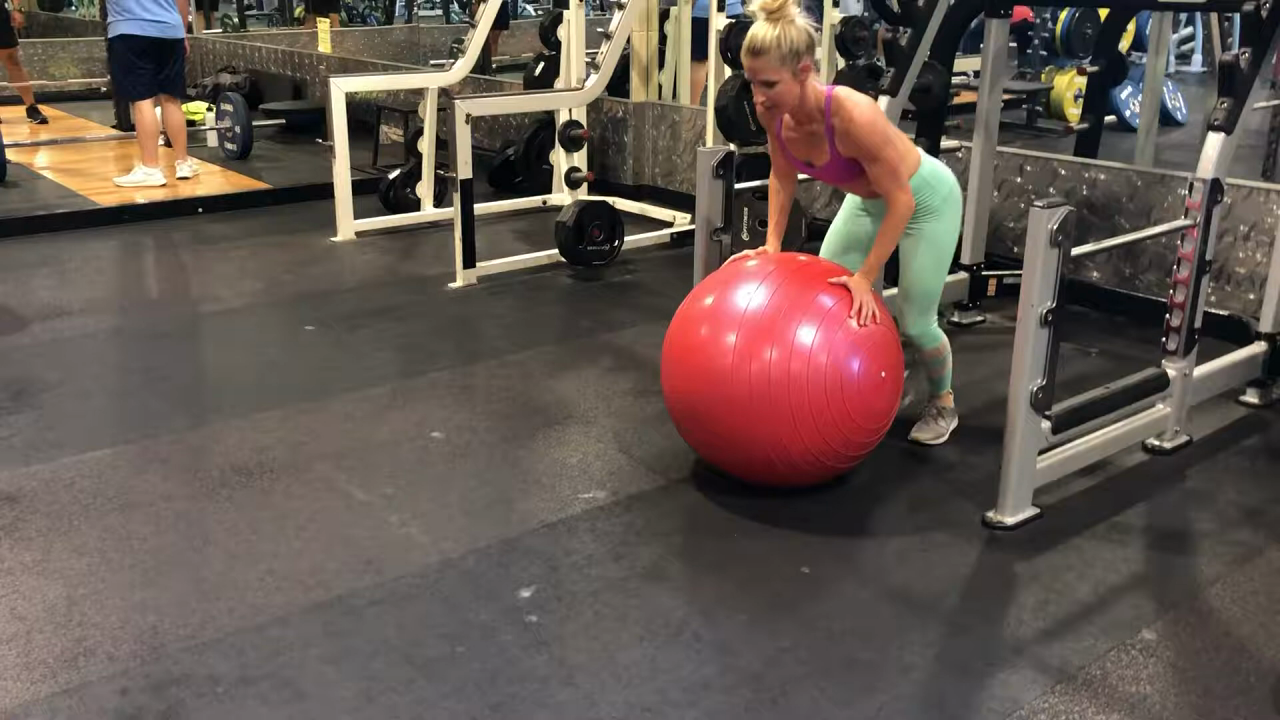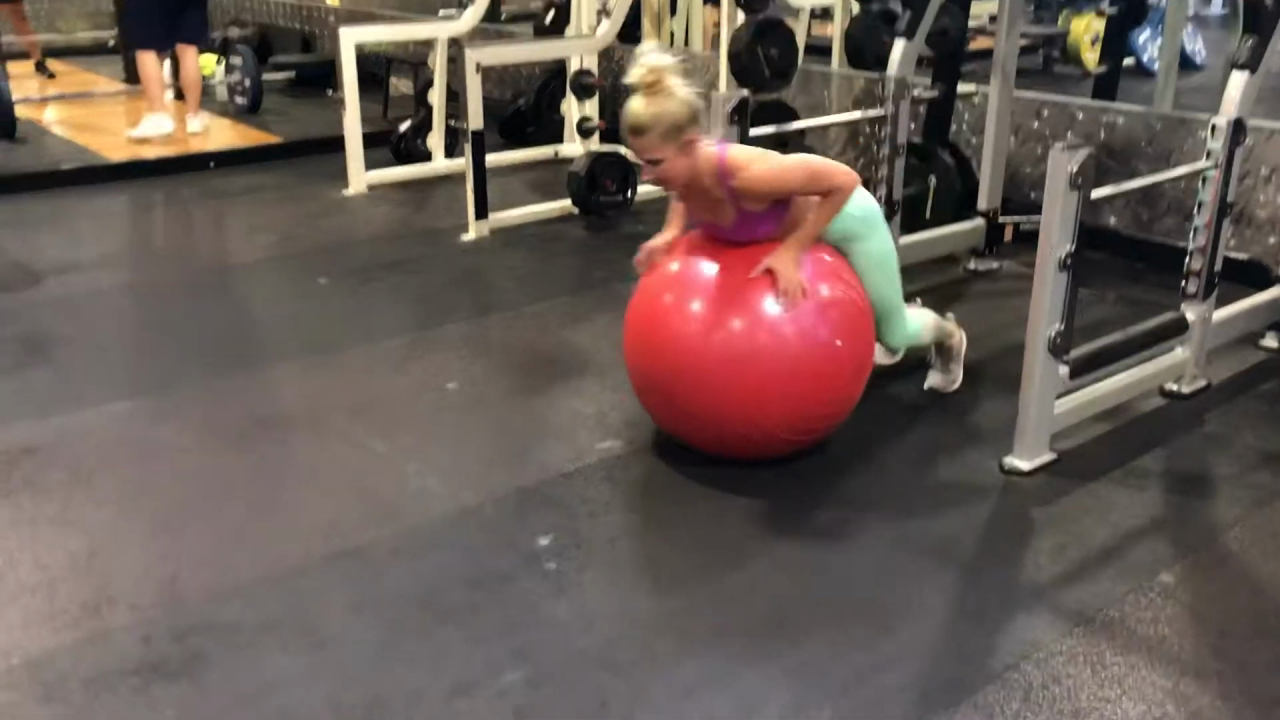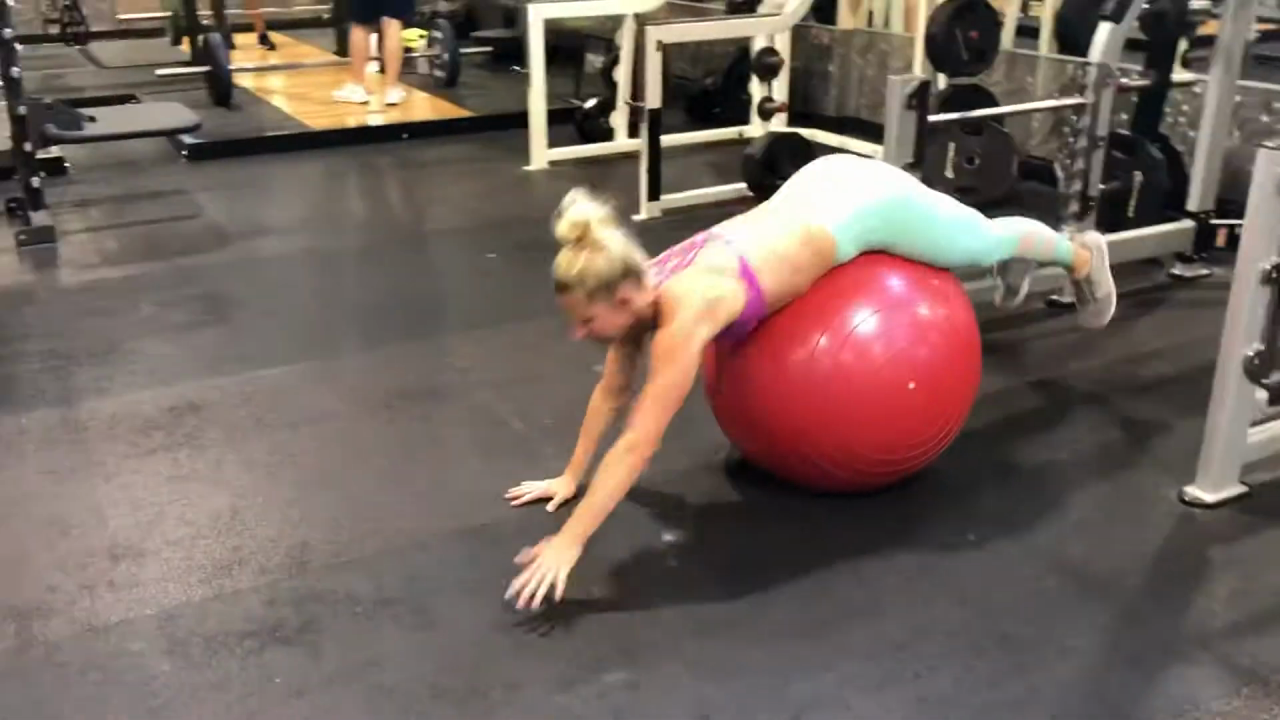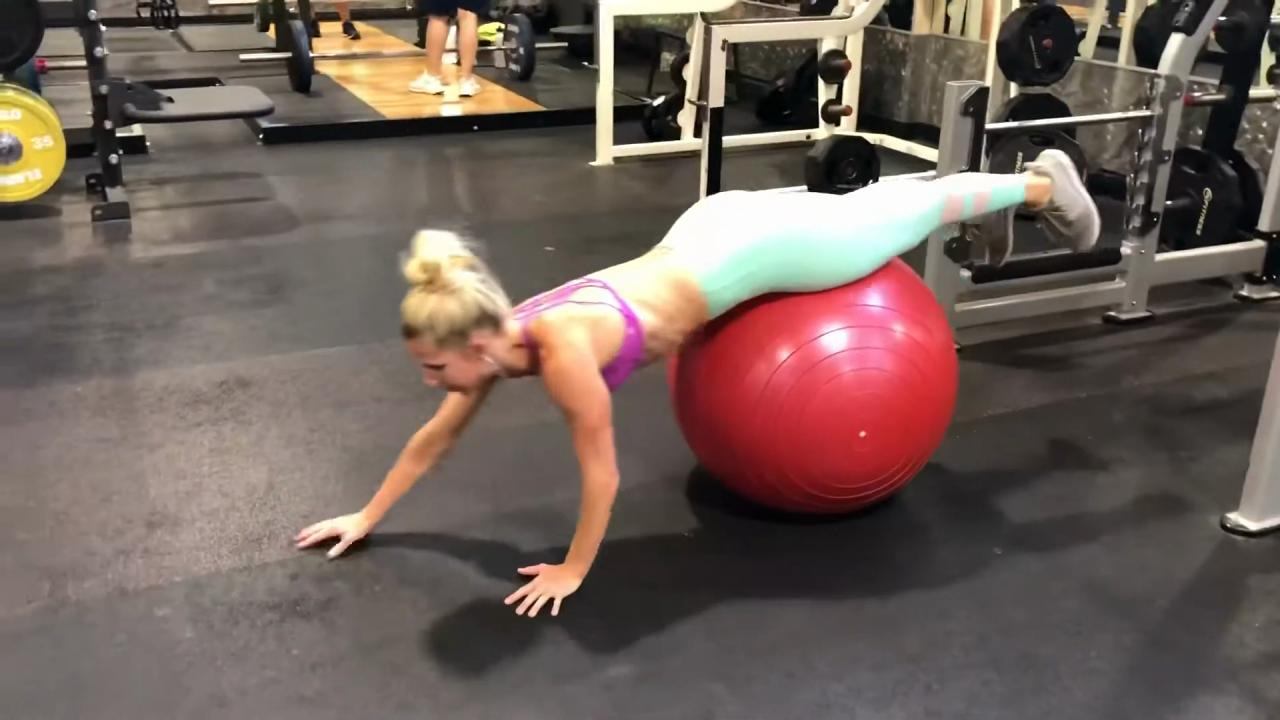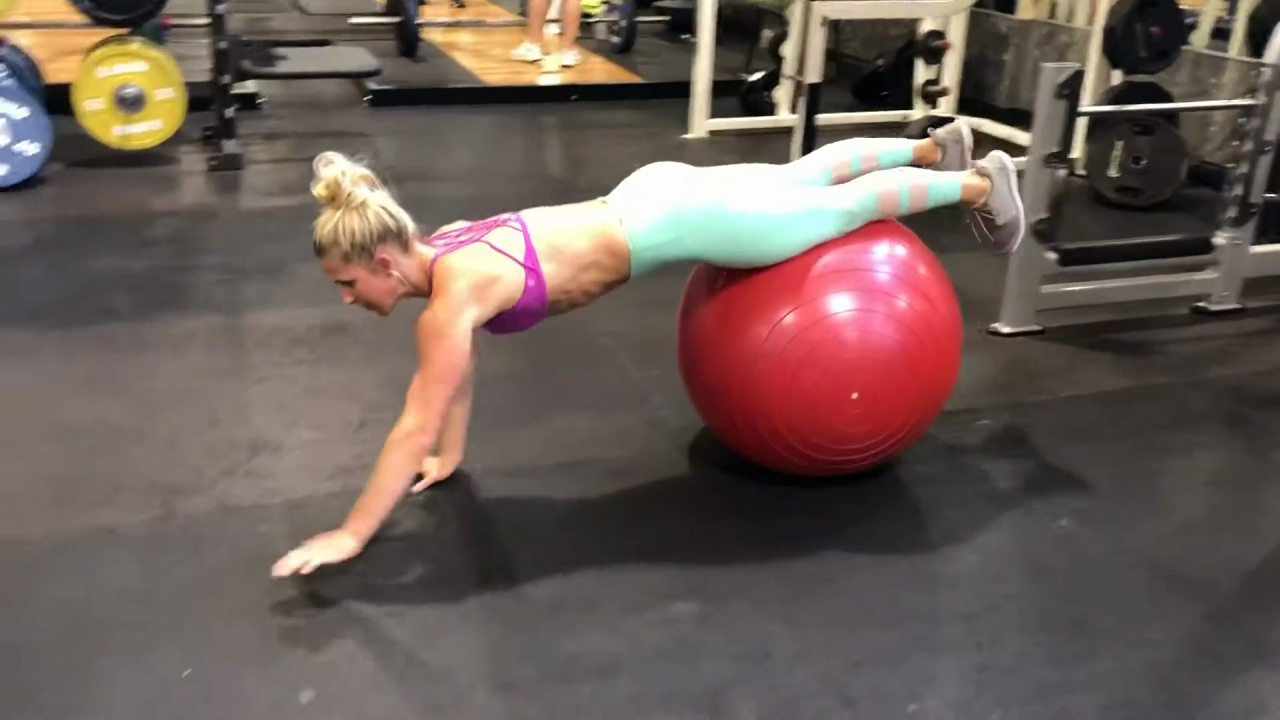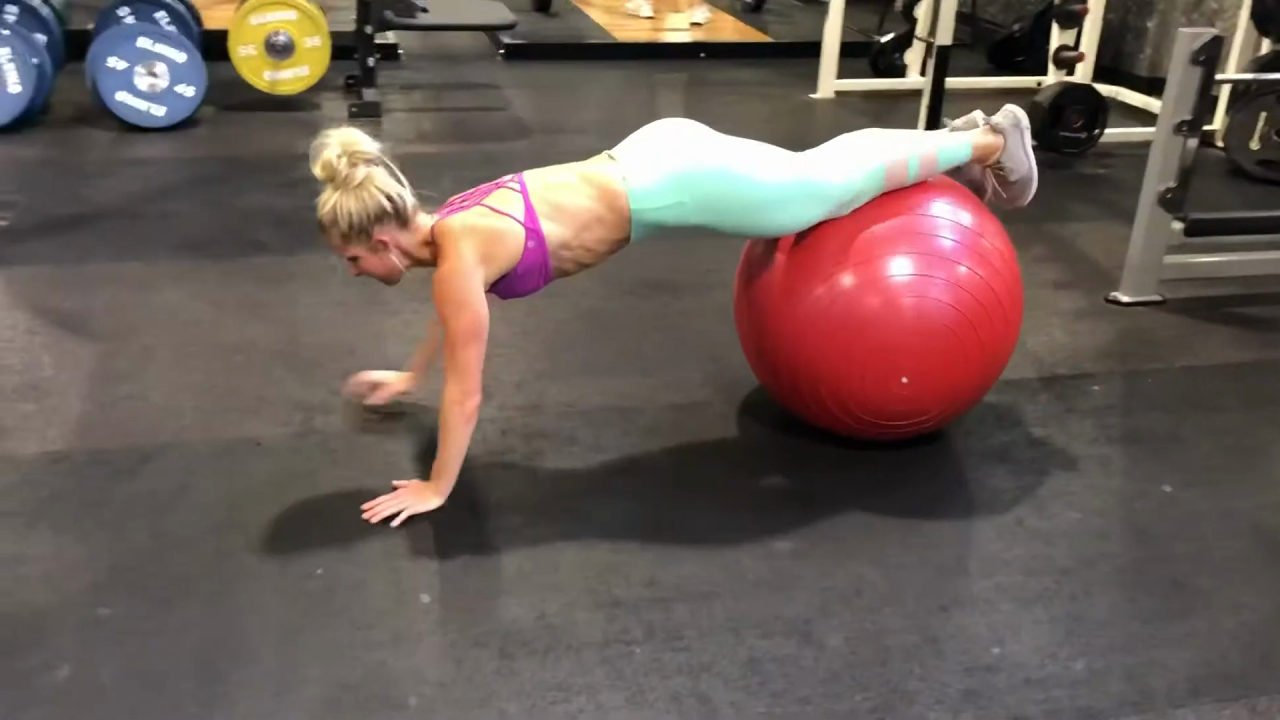
dt=0.5s
person 1, frame 1
left shoulder: (851, 115)
right shoulder: (772, 110)
left elbow: (900, 199)
right elbow: (782, 174)
left wrist: (864, 278)
right wrist: (772, 244)
left hip: (925, 197)
right hip: (867, 198)
left knee: (914, 322)
left ankle: (944, 402)
person 1, frame 2
left shoulder: (747, 174)
right shoulder: (678, 163)
left elbow: (845, 182)
left wrist: (790, 251)
right wrist: (672, 231)
left hip: (847, 220)
right hip: (794, 223)
left knee: (895, 331)
left ankle: (948, 336)
person 1, frame 3
left shoulder: (683, 311)
right shoulder: (636, 287)
left elbow: (638, 441)
right elbow: (612, 385)
left wrist: (566, 545)
right wrist: (571, 476)
left hip: (868, 205)
right hip: (824, 184)
left knee: (983, 245)
left ankle: (1081, 256)
right ankle: (1011, 264)
person 1, frame 4
left shoulder: (563, 352)
right shoulder: (494, 329)
left elbow: (600, 474)
right elbow: (438, 432)
left wrist: (574, 569)
right wrist: (367, 517)
left hip: (752, 250)
right hip: (714, 225)
left knee: (907, 222)
right knee: (853, 205)
left ankle: (1042, 184)
right ankle: (958, 187)
person 1, frame 5
left shoulder: (453, 290)
right shoulder: (437, 254)
left elbow: (416, 427)
left wrist: (351, 534)
right wrist: (450, 461)
left hip: (672, 222)
right hip: (651, 196)
left knee: (839, 207)
right knee: (804, 175)
left ankle: (979, 186)
right ankle: (935, 148)
person 1, frame 6
left shoulder: (459, 252)
right shoulder: (450, 224)
left elbow: (465, 389)
right elbow: (456, 310)
left wrist: (435, 489)
right wrist: (409, 377)
left hip: (673, 183)
right hip: (659, 152)
left knee: (844, 185)
right knee: (817, 167)
left ankle: (993, 141)
right ankle: (960, 134)
